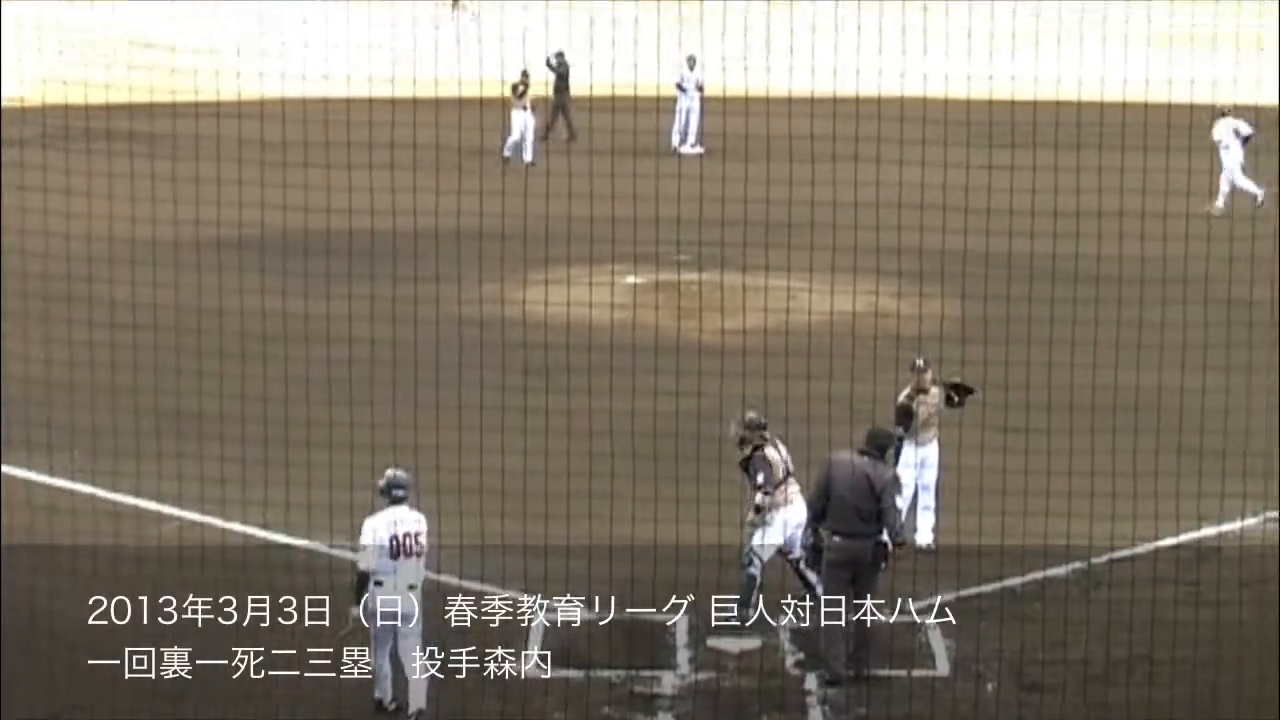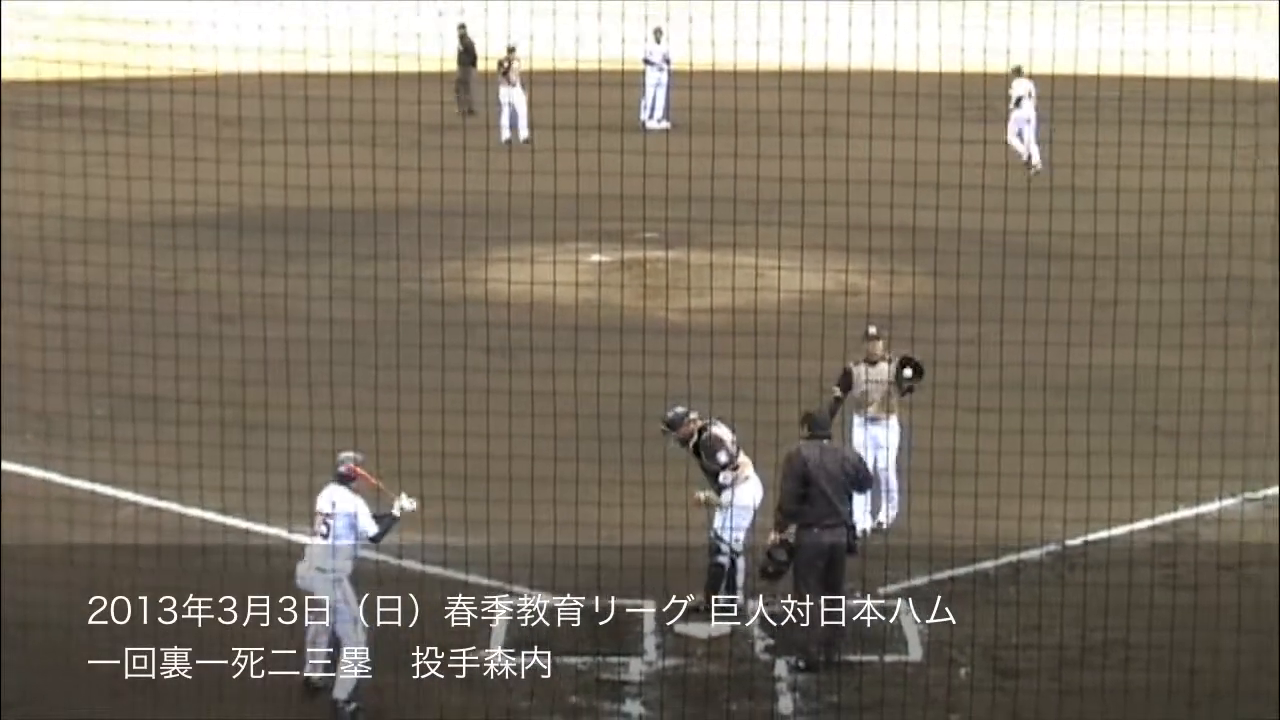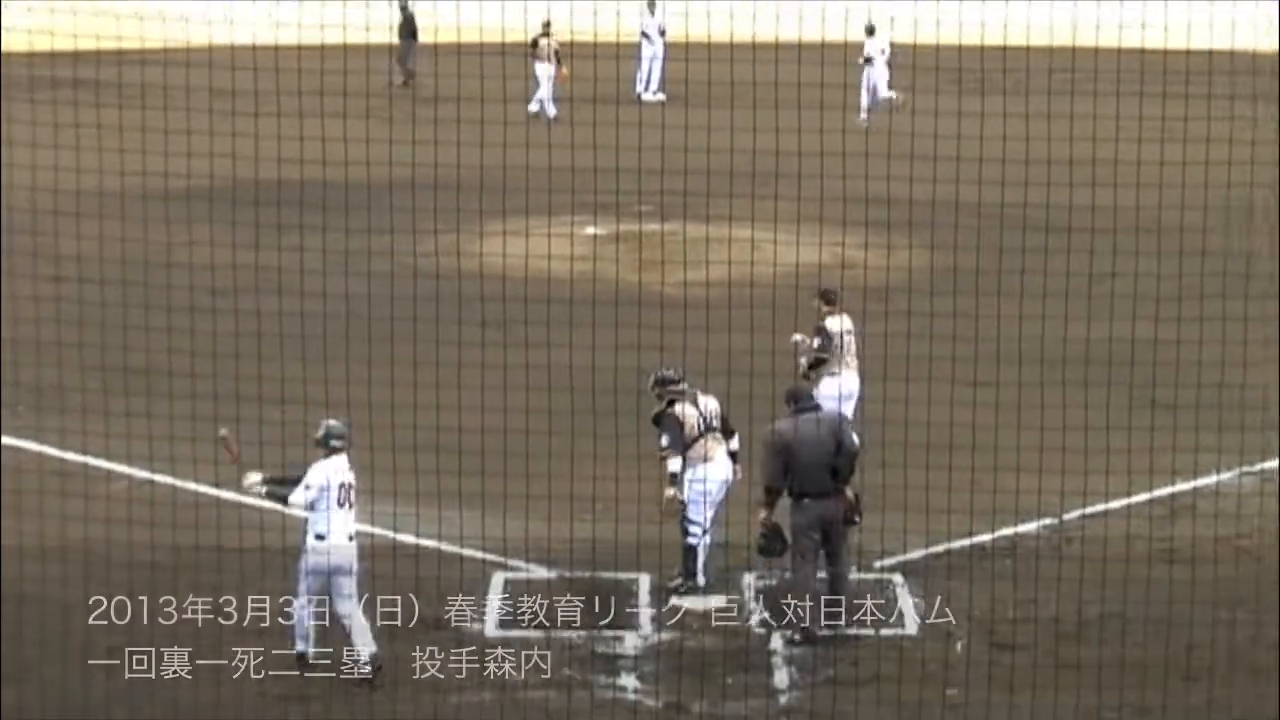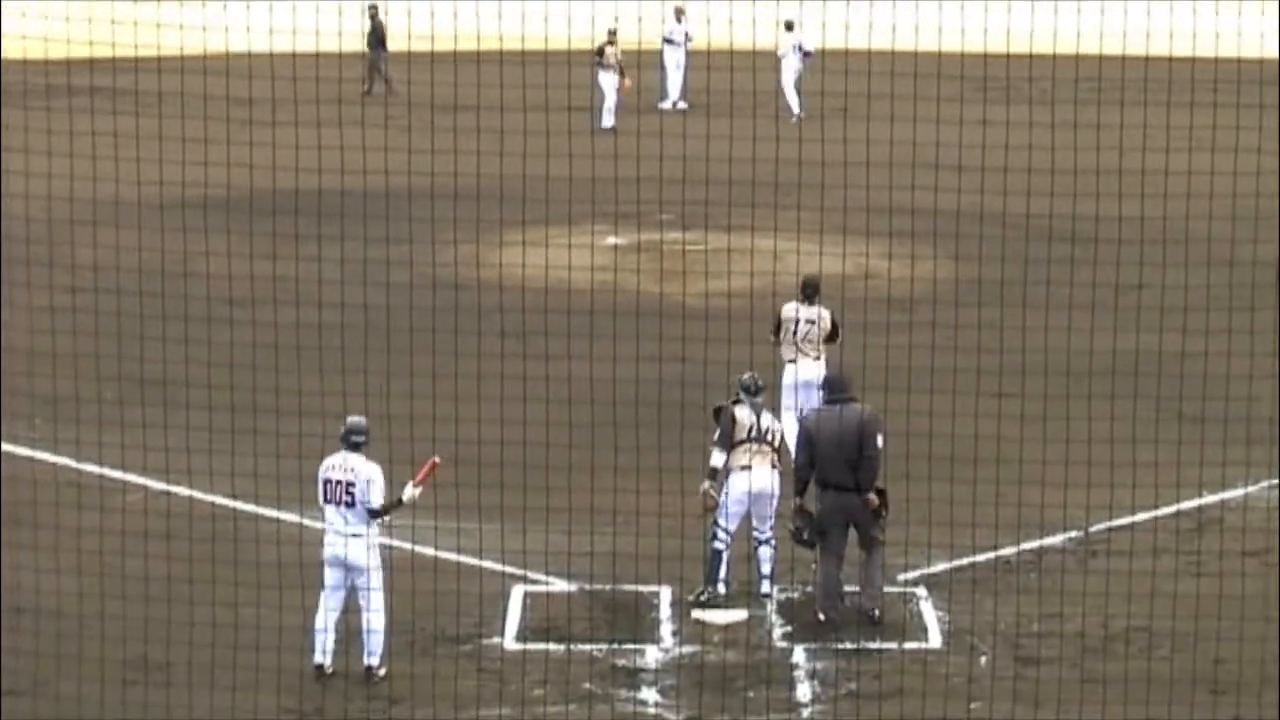
dt=1s
person 1, frame 1
left shoulder: (375, 522)
right shoulder: (419, 519)
left elbow: (365, 568)
left wrist: (357, 602)
left hip: (382, 594)
right hip: (411, 595)
left knee: (381, 648)
right knee: (412, 653)
left ankle: (384, 699)
person 1, frame 2
left shoulder: (326, 494)
right shoulder: (352, 501)
right elbow: (374, 535)
left wrist: (395, 511)
right wrist: (396, 514)
left hip: (309, 572)
right hip: (331, 577)
left knee: (320, 623)
right knee: (353, 639)
left ankle: (311, 675)
person 1, frame 3
left shoulder: (323, 468)
right shoulder: (342, 464)
left elbow: (297, 499)
right elbow: (302, 481)
left wrist: (264, 490)
right wrist: (264, 479)
left hip: (319, 548)
right hip: (346, 548)
left knee: (305, 602)
right knee: (348, 607)
left ankle: (303, 655)
right ankle: (368, 656)
person 1, frame 4
left shoulder: (326, 465)
right shoulder: (369, 469)
left elbow: (324, 502)
right elbow: (375, 511)
right wrist: (403, 500)
left hip: (333, 542)
right hip: (362, 545)
left knee: (329, 604)
right knee: (372, 606)
left ankle: (321, 662)
right ankle: (372, 665)
person 2, frame 1
left shoulder: (836, 462)
right shoulder: (886, 474)
left elbow: (817, 500)
right elbow: (890, 511)
left wrist: (814, 526)
right wrist: (897, 539)
left hip: (837, 543)
right hip: (868, 547)
left knee: (833, 607)
left ankle: (834, 669)
right ankle: (859, 665)
person 2, frame 2
left shoulder: (798, 453)
right shoulder: (848, 456)
left elbow: (789, 496)
right elbow: (865, 484)
left wrist: (779, 528)
left hip: (810, 534)
right hip: (840, 534)
left knee: (809, 596)
right knee: (835, 594)
left ankle: (811, 656)
right ankle: (830, 650)
person 2, frame 3
left shoulder: (780, 429)
right shoulder: (836, 420)
left elbow: (775, 475)
right elbow: (851, 452)
left wrist: (768, 506)
right wrist: (843, 484)
left hip: (804, 505)
right hip: (836, 502)
left knee: (805, 565)
right knee: (837, 561)
left ankle: (807, 625)
right ankle: (836, 613)
person 2, frame 4
left shoulder: (811, 420)
right shoulder: (866, 416)
left elbow: (803, 463)
right elbow: (872, 457)
left wrist: (799, 495)
right wrist: (868, 490)
left hip: (829, 497)
right hip: (861, 497)
left knee: (830, 556)
right knee: (874, 547)
left ankle: (830, 614)
right ankle: (872, 605)
person 3, frame 1
left shoulder: (759, 456)
right shoulder: (775, 445)
left elbow: (764, 489)
left wrist: (756, 513)
right wrist: (761, 509)
left hip: (779, 513)
right hip: (797, 507)
left knee: (753, 561)
right knee: (796, 553)
left ankle: (746, 611)
right ankle: (817, 591)
person 3, frame 2
left shoulder: (707, 439)
right shoulder: (709, 428)
left elbow: (729, 466)
left wrist: (715, 494)
right wrist: (717, 492)
left hip: (738, 492)
right hip: (750, 486)
left knee: (720, 544)
right knee: (734, 545)
left ankle: (712, 599)
right ankle: (735, 596)
person 3, frame 3
left shoulder: (671, 414)
right shoulder: (709, 400)
left elbow: (672, 451)
right elbow: (730, 434)
left wrist: (672, 484)
right wrist: (735, 462)
left hip: (701, 471)
right hip: (724, 466)
left knee: (693, 526)
right knee: (705, 523)
left ankle: (693, 581)
right ankle: (696, 571)
person 3, frame 4
left shoulder: (732, 412)
right shoulder: (773, 420)
left elbow: (721, 447)
left wrist: (710, 479)
left hip: (741, 478)
right hip: (769, 478)
left knee: (721, 533)
right knee: (765, 533)
left ankle: (715, 587)
right ankle: (766, 584)
person 4, frame 1
left shoulder: (937, 388)
right shoulder: (906, 400)
right elbow: (900, 436)
right wrist: (896, 466)
left hip: (930, 446)
right hip: (909, 446)
left knee: (927, 491)
right knee: (904, 492)
left ankle: (924, 537)
person 4, frame 2
left shoulder: (892, 366)
right shoulder: (853, 368)
left elbow: (904, 390)
right elbow: (838, 398)
left hip: (887, 424)
right hip: (861, 424)
left knee: (886, 471)
left ankle: (887, 513)
right ankle: (861, 522)
person 4, frame 3
left shoulder: (824, 327)
right shoulder: (847, 321)
left elbow: (819, 357)
left wrist: (805, 367)
right wrist: (808, 343)
left hip: (832, 382)
right hip: (851, 380)
person 4, frame 4
left shoulder: (786, 310)
right shoulder: (826, 315)
left elbow: (774, 338)
right elbow: (835, 338)
left hip: (793, 369)
right hip: (816, 368)
left knee: (789, 414)
left ankle: (798, 454)
